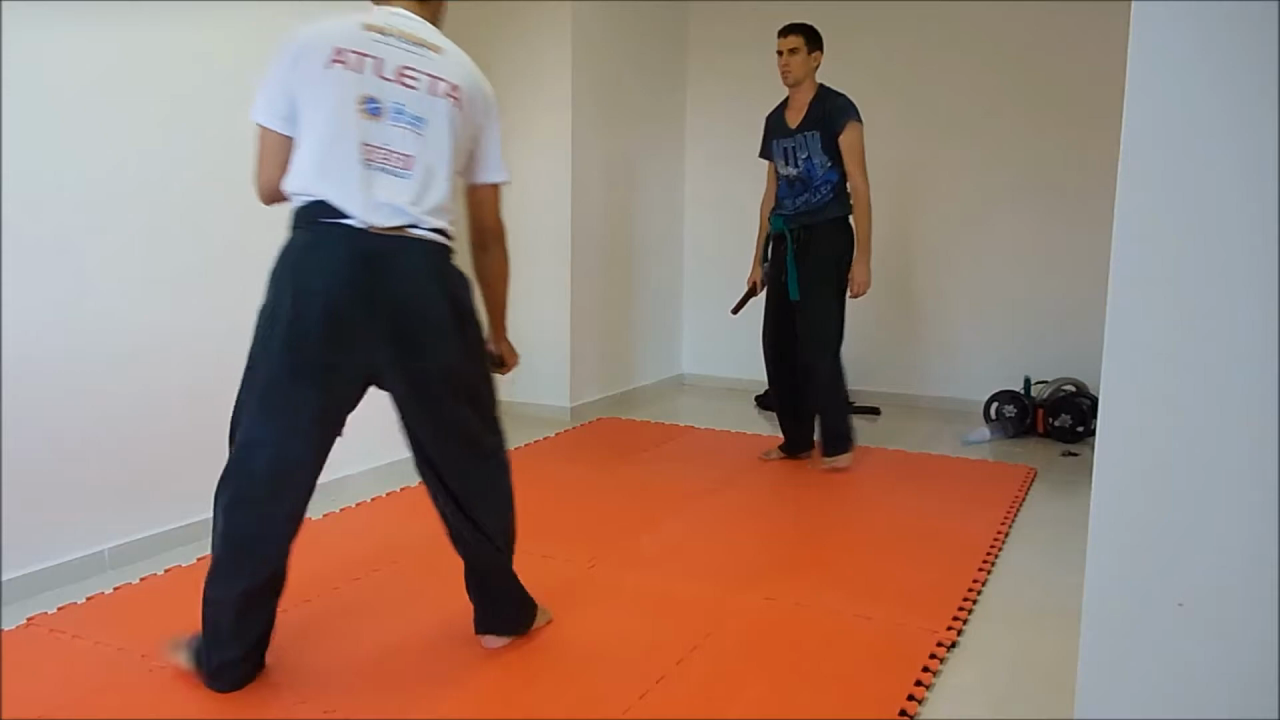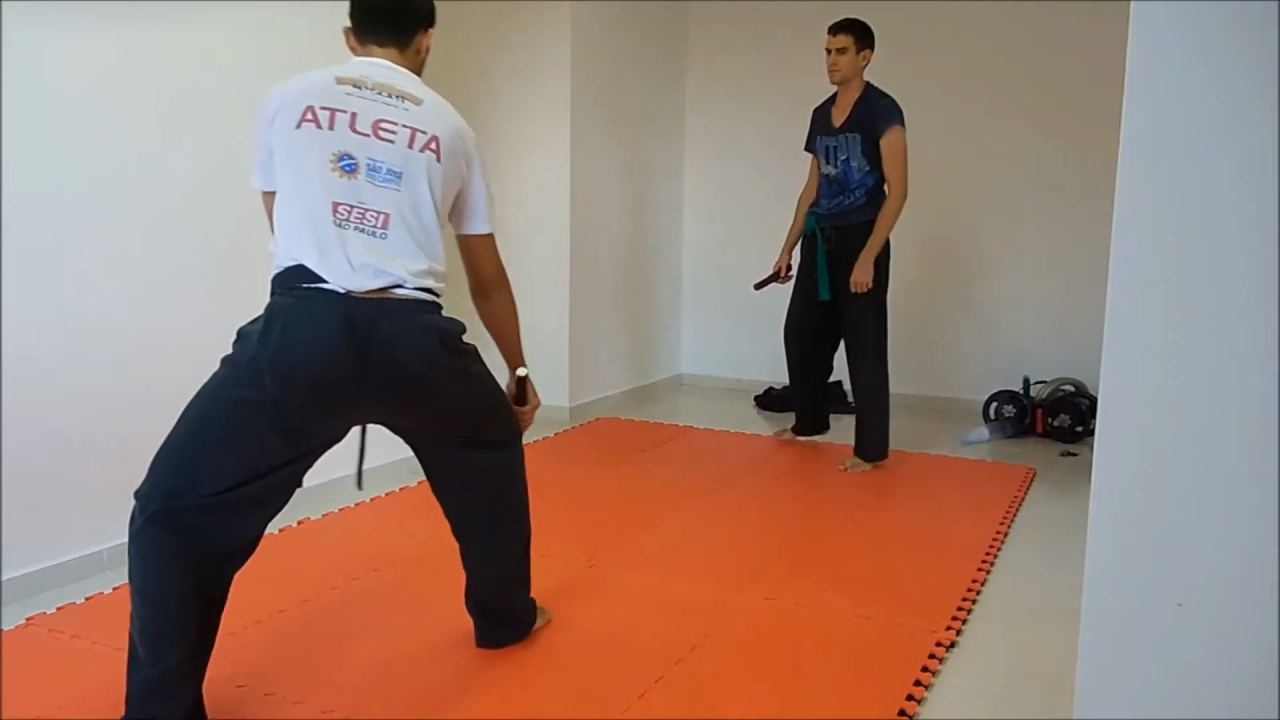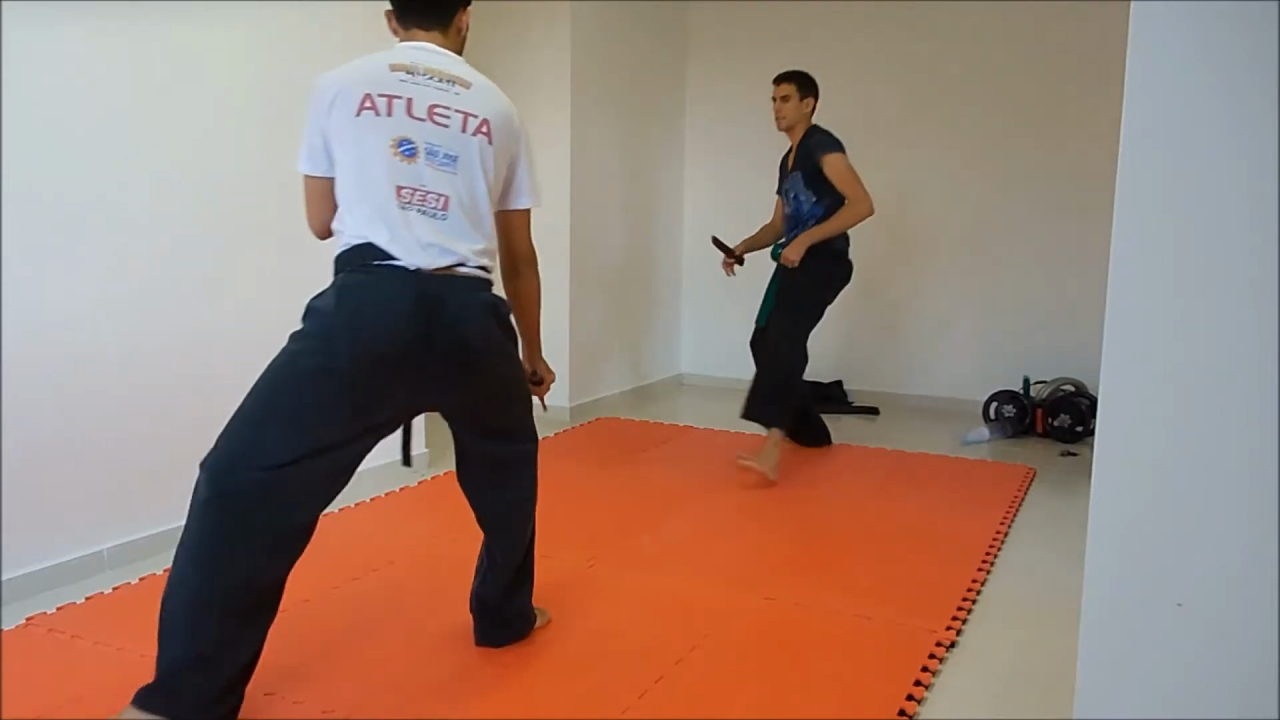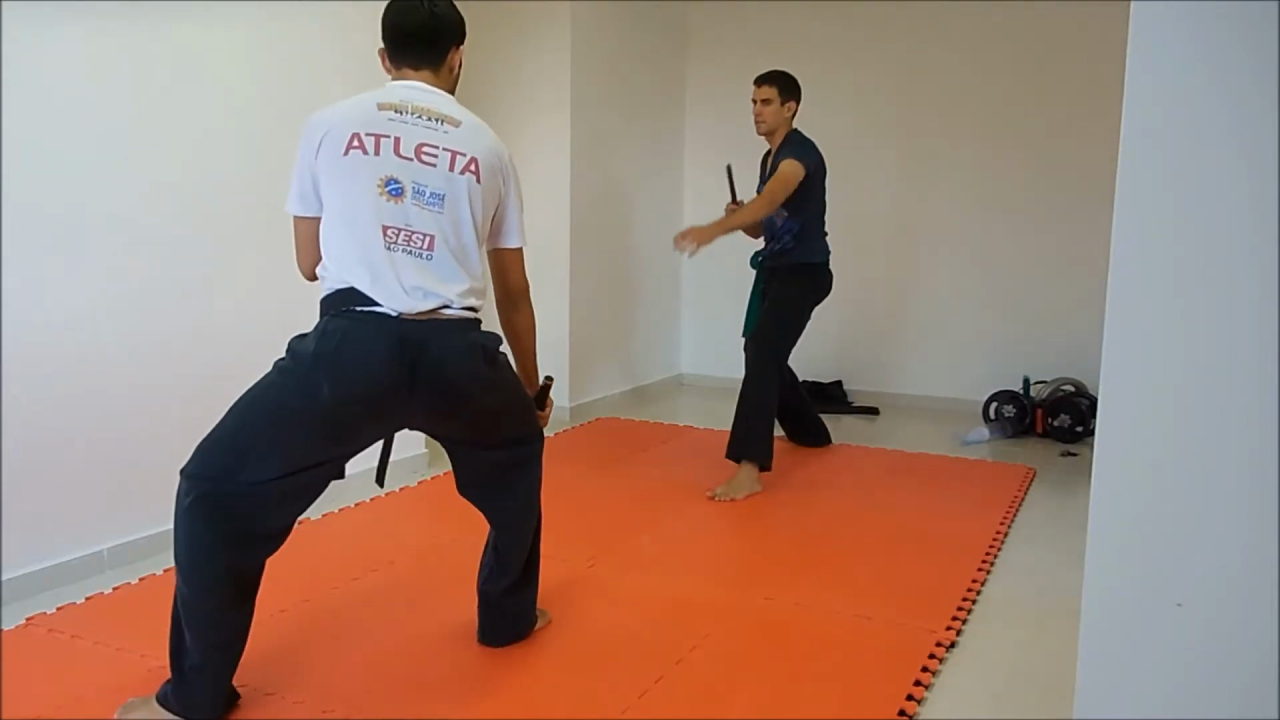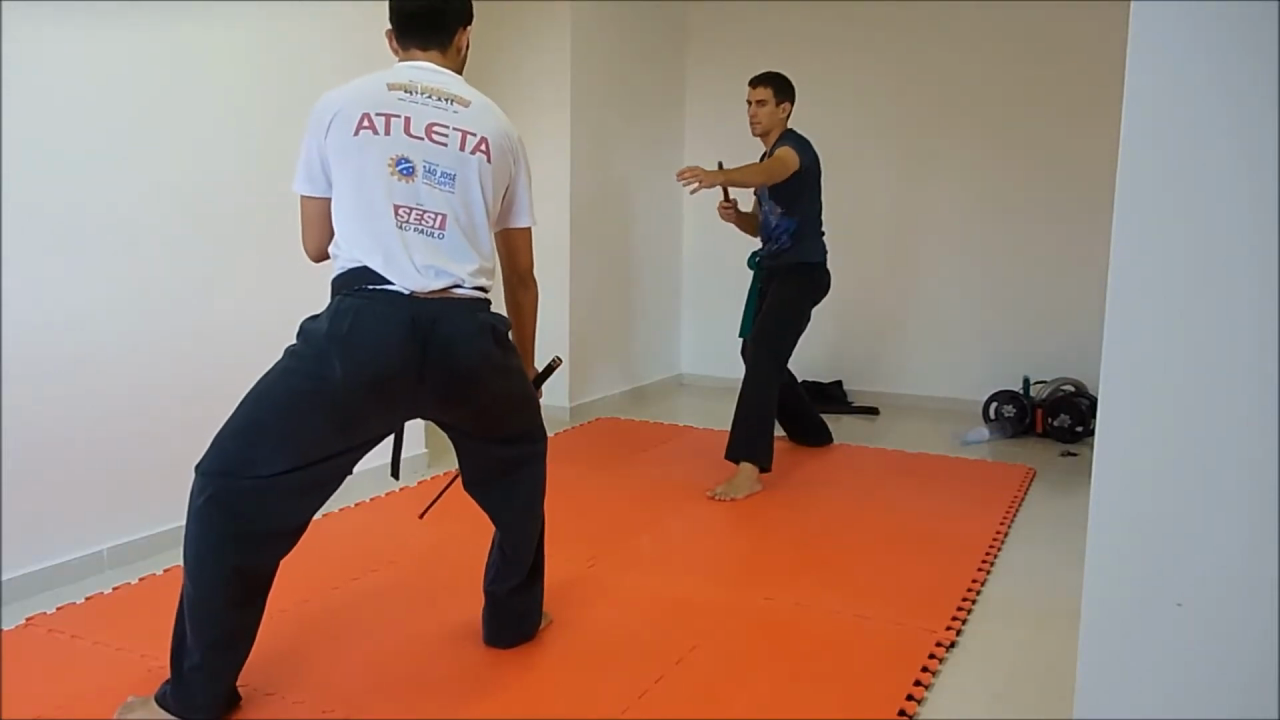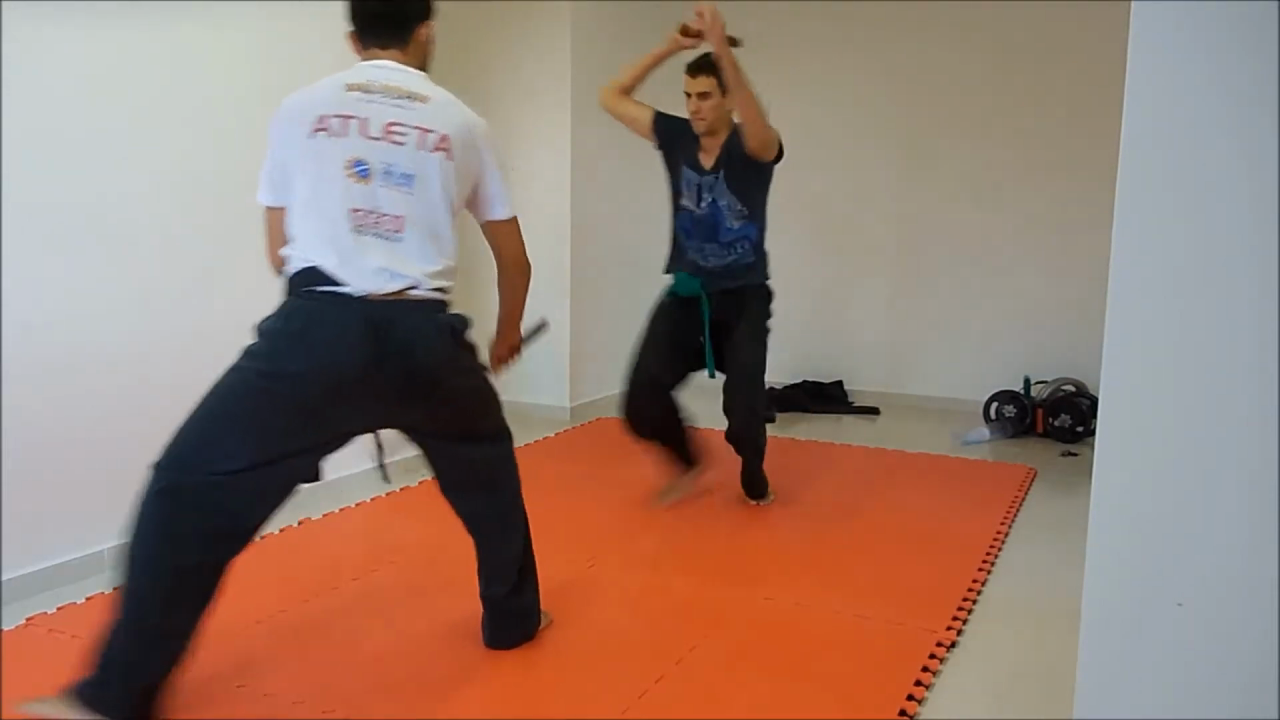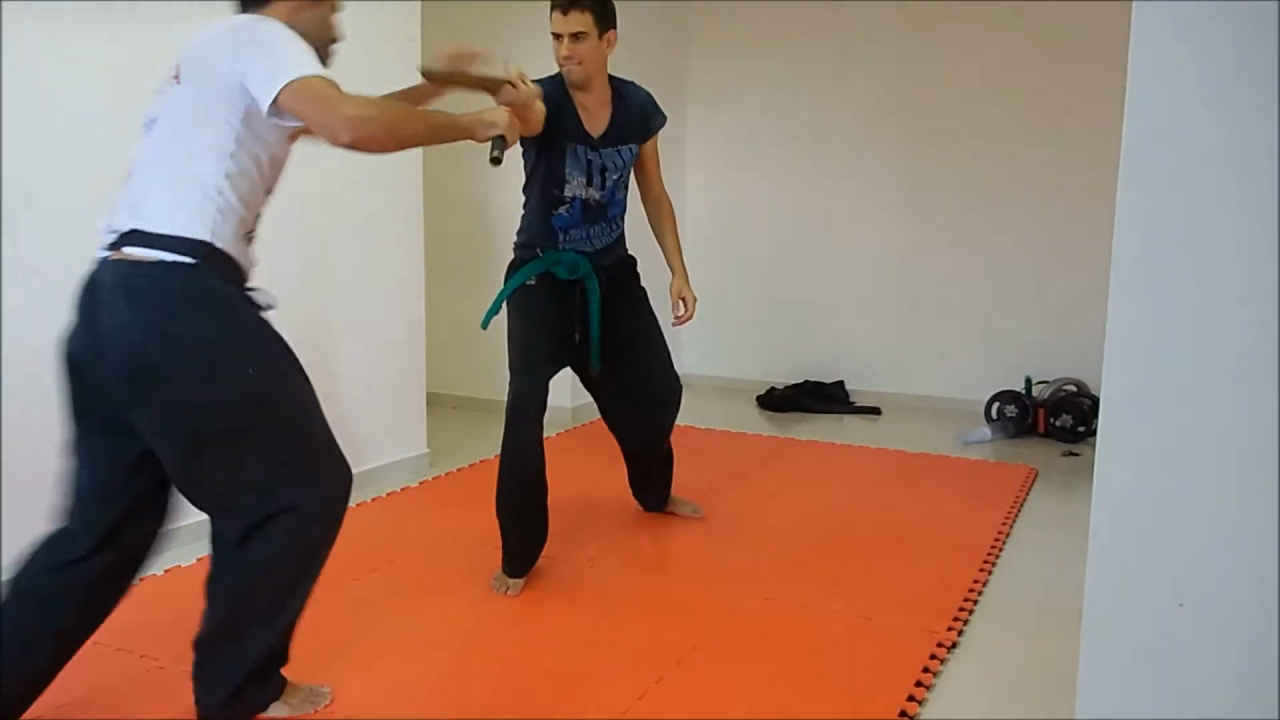
dt=0.7s
person 1, frame 1
right shoulder: (467, 77)
left elbow: (269, 184)
right elbow: (488, 230)
right wrist: (495, 331)
left hip: (322, 265)
right hip: (421, 278)
left knee: (268, 457)
right knee: (469, 448)
left ankle: (227, 654)
right ankle: (501, 611)
person 1, frame 2
left shoulder: (288, 99)
right shoulder: (449, 126)
right elbow: (488, 279)
right wrist: (518, 377)
left hip: (304, 331)
right hip: (410, 337)
left knee: (176, 509)
right knee: (491, 454)
right ankle: (505, 615)
person 1, frame 3
left shoulder: (342, 84)
right shoulder: (496, 106)
left elbow: (322, 221)
right elbow: (518, 255)
right wrist: (530, 353)
left hip: (368, 309)
right hip: (466, 315)
left knee: (248, 481)
right knee: (507, 456)
right ankle: (505, 614)
person 1, frame 4
left shoulder: (331, 125)
right shoulder: (486, 145)
left elbow: (309, 262)
right elbow: (513, 291)
right wrist: (530, 386)
left hip: (353, 348)
right hip: (453, 354)
left knee: (217, 490)
right knee: (514, 455)
right ankle: (509, 615)
person 1, frame 5
left shoulder: (341, 105)
right shoulder: (496, 126)
left elbow: (317, 243)
right elbow: (520, 273)
right wrist: (524, 369)
left hip: (363, 329)
right hip: (464, 334)
left knee: (235, 486)
right knee: (517, 458)
right ankle: (514, 615)
person 1, frame 6
left shoulder: (303, 109)
right shoulder: (460, 123)
left elbow: (279, 248)
right elbow: (512, 258)
right wrist: (507, 330)
left hip: (315, 332)
right hip: (417, 335)
left knee: (191, 491)
right knee: (483, 463)
right ankle: (512, 614)
person 1, frame 7
left shoulder: (212, 61)
left elbow: (333, 118)
right elbow: (351, 127)
left wrist: (433, 85)
right wrist: (469, 123)
left hip: (115, 301)
right hip: (178, 302)
left knee: (105, 520)
right knee: (302, 486)
person 2, frame 1
left shoulder: (838, 110)
right shoulder: (774, 120)
left elbow: (859, 187)
left wrist: (862, 257)
right wrist: (759, 258)
left hip: (826, 239)
right hip: (785, 243)
left knee: (817, 343)
right knee: (779, 345)
left ankle: (837, 444)
right ankle: (797, 440)
person 2, frame 2
left shoulder: (882, 111)
right shoulder: (821, 114)
left elbow: (897, 191)
left wrist: (868, 257)
right wrist: (788, 247)
left hip: (859, 240)
right hip: (820, 240)
left knee: (864, 346)
right knee: (802, 333)
left ankle: (870, 449)
right ankle: (810, 421)
person 2, frame 3
left shoulder: (822, 146)
right shoulder: (788, 159)
left elbow: (862, 205)
left wrist: (805, 240)
right wrist: (743, 247)
left hip: (822, 260)
right hip: (796, 260)
left knee: (783, 334)
right knee: (766, 342)
left ankle: (774, 442)
right ankle: (809, 433)
person 2, frame 4
left shoulder: (800, 152)
right shoulder: (769, 158)
left elbow: (767, 202)
left wrist: (713, 230)
right wrist: (742, 222)
left hip: (804, 271)
right hip: (777, 270)
left knee: (762, 354)
right knee: (765, 355)
left ankle: (749, 470)
right ankle: (811, 432)
person 2, frame 5
left shoulder: (794, 149)
right shoulder: (767, 158)
left elbow: (764, 175)
left wrist: (716, 177)
right wrist: (735, 216)
left hip: (801, 271)
right hip: (775, 270)
left knee: (762, 356)
right knee: (762, 356)
left ankle: (749, 470)
right ankle: (811, 432)
person 2, frame 6
left shoulder: (757, 140)
right shoulder: (674, 135)
left elbow: (757, 134)
right elbow: (611, 98)
left wrist: (720, 41)
right wrist: (668, 47)
left hip: (743, 295)
right hip: (687, 292)
left knee: (744, 409)
right knee: (643, 394)
left ankle: (755, 482)
right ankle: (686, 462)
person 2, frame 7
left shoulder: (638, 107)
right shoulder: (545, 101)
left elbow: (654, 195)
right elbow: (524, 117)
left wrist: (679, 271)
left hip: (611, 273)
right hip: (542, 276)
left knee: (656, 391)
right knee: (525, 408)
left ankle: (655, 493)
right ankle: (519, 555)
